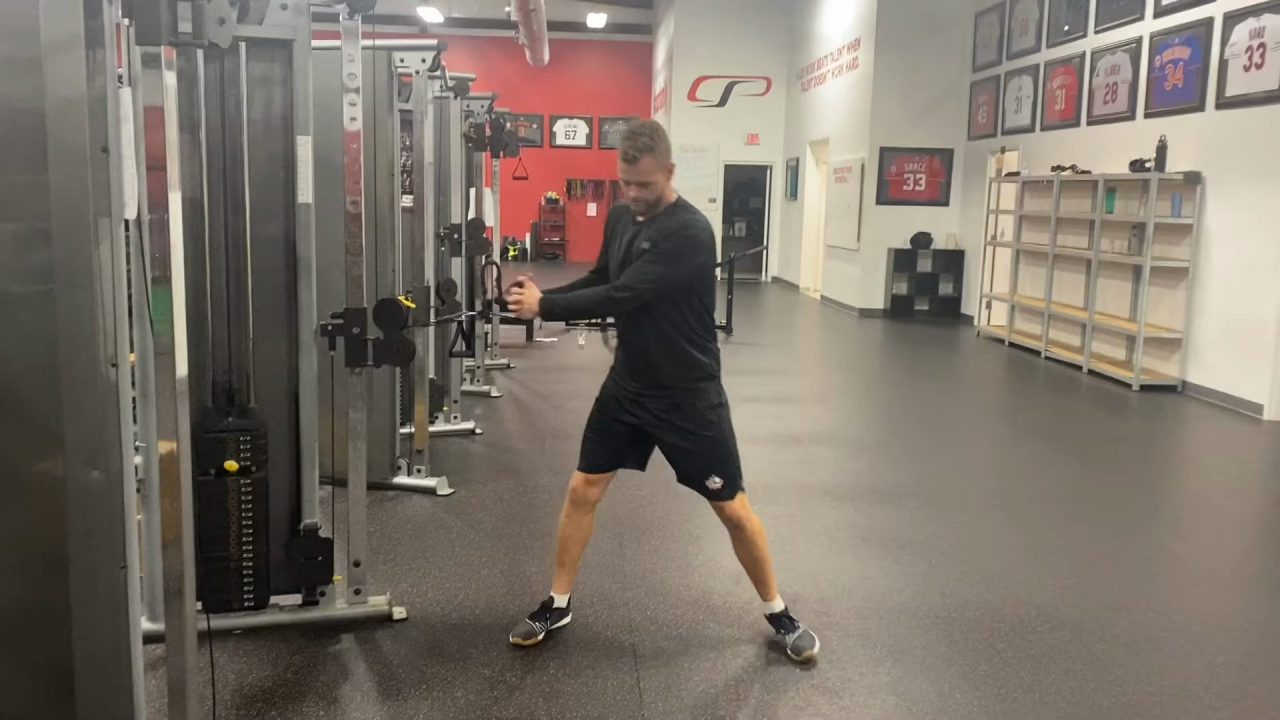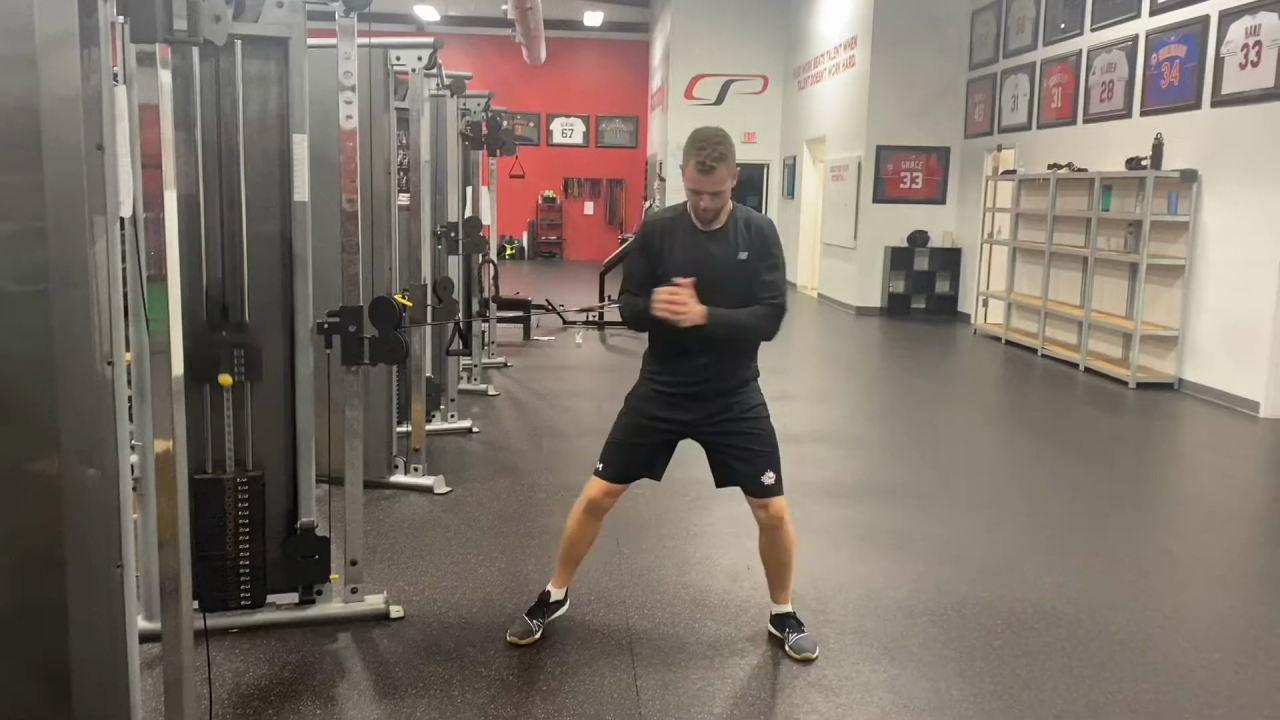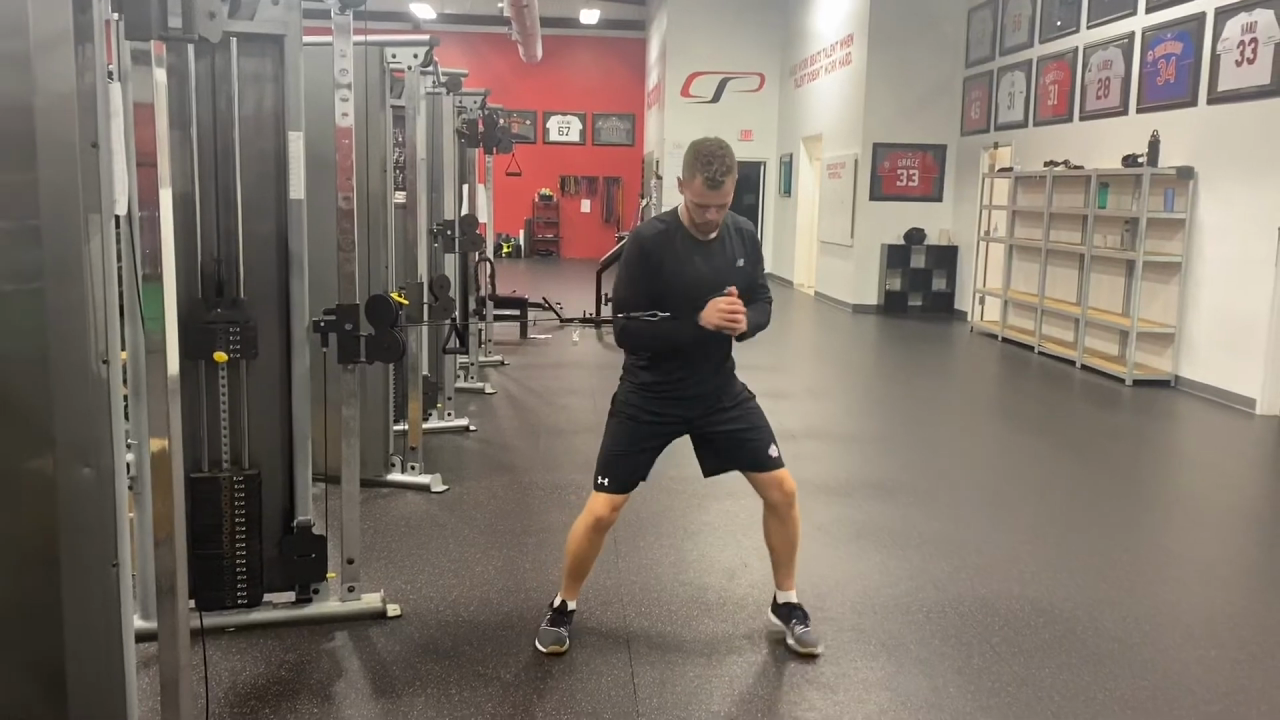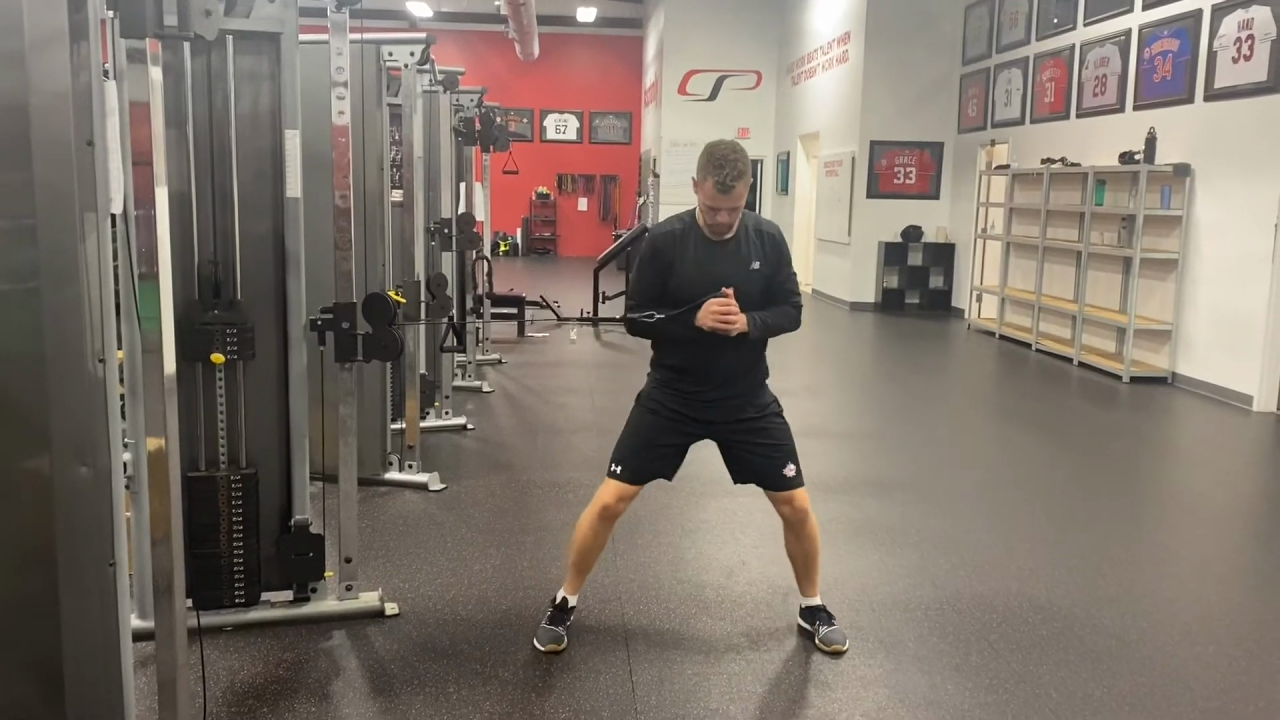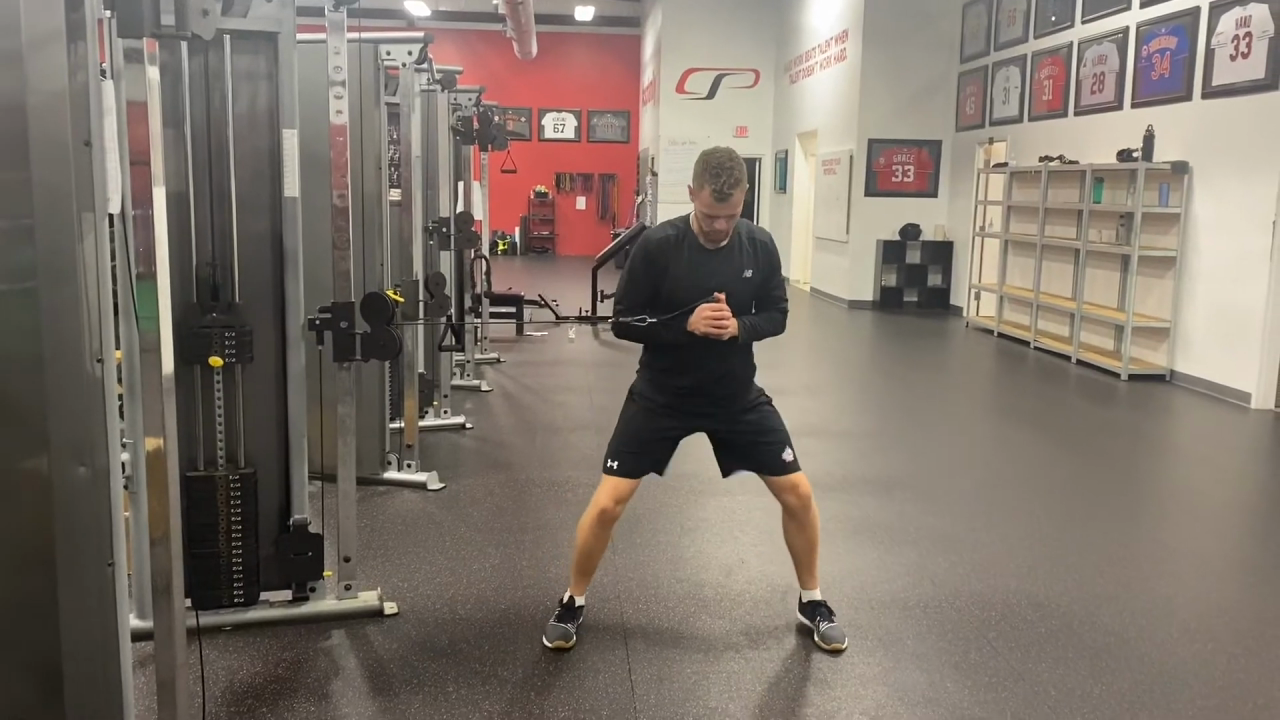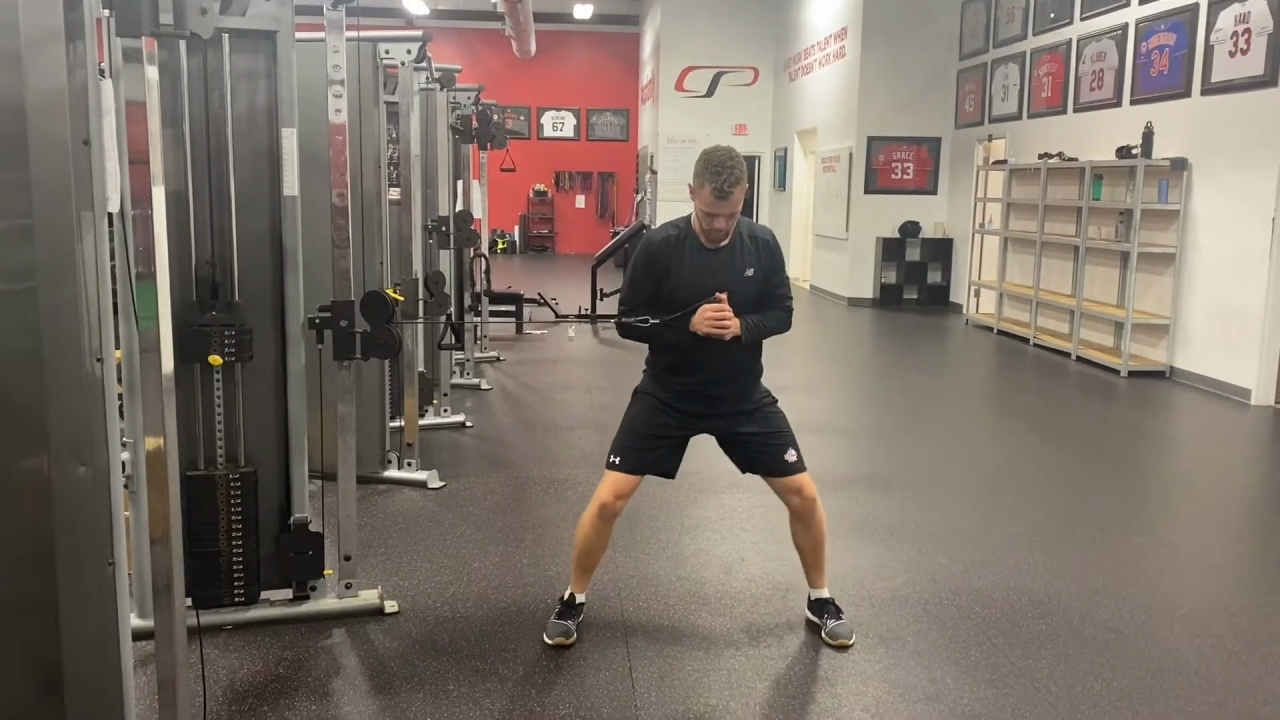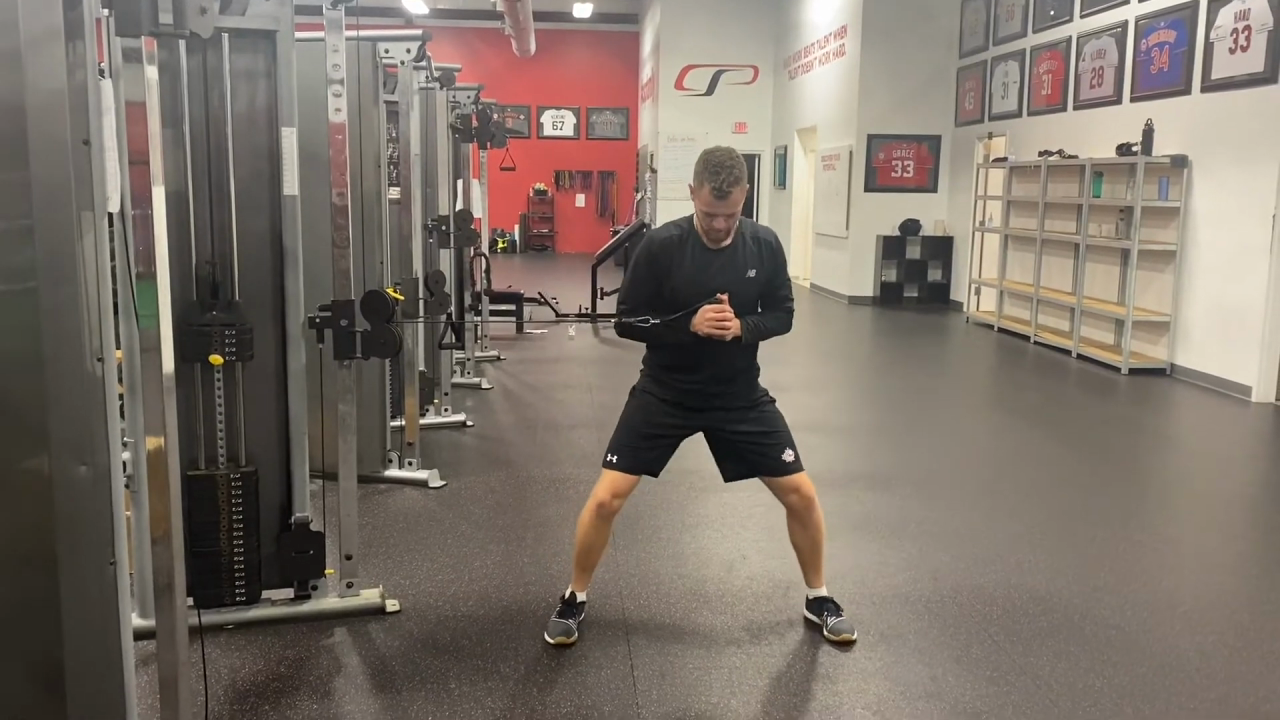
dt=0.3s
person 1, frame 1
left shoulder: (689, 232)
right shoulder: (620, 218)
left elbow: (623, 296)
right elbow: (601, 281)
left wrist: (543, 305)
right wrist: (540, 294)
left hip: (688, 393)
right hip: (628, 383)
left knee: (731, 507)
right knee: (582, 490)
left ankle: (778, 613)
right ankle: (558, 603)
person 1, frame 2
left shoulder: (759, 233)
right shoulder: (658, 230)
left elbow: (768, 320)
right elbow: (626, 309)
left wrist: (702, 316)
right wrist: (657, 304)
left hip: (734, 396)
right hip: (662, 391)
left knee: (773, 510)
right knee: (598, 496)
left ankle: (783, 614)
right ankle: (553, 596)
person 1, frame 3
left shoulder: (744, 236)
right shoulder: (649, 240)
left elbow: (759, 306)
right elbow: (627, 330)
left wrist: (744, 321)
right wrist: (699, 320)
left hip: (719, 392)
right hip: (648, 396)
left knee: (781, 488)
right knee: (602, 511)
left ankle: (786, 603)
right ankle: (562, 608)
person 1, frame 4
left shoulder: (768, 239)
right shoulder: (664, 240)
left elbow: (791, 311)
right elbow: (635, 319)
left wrist: (748, 323)
right wrist: (695, 319)
left hip: (746, 400)
right hip: (670, 397)
left knee: (796, 506)
right knee: (609, 502)
left ankle: (812, 607)
right ankle: (564, 603)
person 1, frame 5
left shoulder: (759, 245)
right shoulder: (658, 245)
left elbow: (776, 315)
right elbow: (625, 321)
left wrist: (739, 326)
right wrist: (687, 324)
left hip: (736, 395)
right hip: (661, 394)
left knee: (798, 492)
right knee: (608, 503)
left ankle: (812, 602)
right ankle: (572, 603)
person 1, frame 6
left shoulder: (762, 243)
right shoulder: (659, 246)
left elbow: (782, 313)
right elbow: (629, 321)
left wrist: (742, 326)
right wrist: (688, 325)
left hip: (743, 397)
right hip: (666, 395)
left knee: (804, 495)
right knee: (608, 499)
left ankle: (821, 600)
right ankle: (573, 601)
person 1, frame 7
left shoulder: (764, 245)
right shoulder: (660, 246)
left elbow: (782, 315)
right elbow: (627, 321)
left wrist: (742, 326)
right wrist: (689, 324)
left hip: (740, 395)
right hip: (663, 393)
left knee: (801, 493)
right knee: (605, 499)
left ankle: (818, 598)
right ankle: (574, 599)
